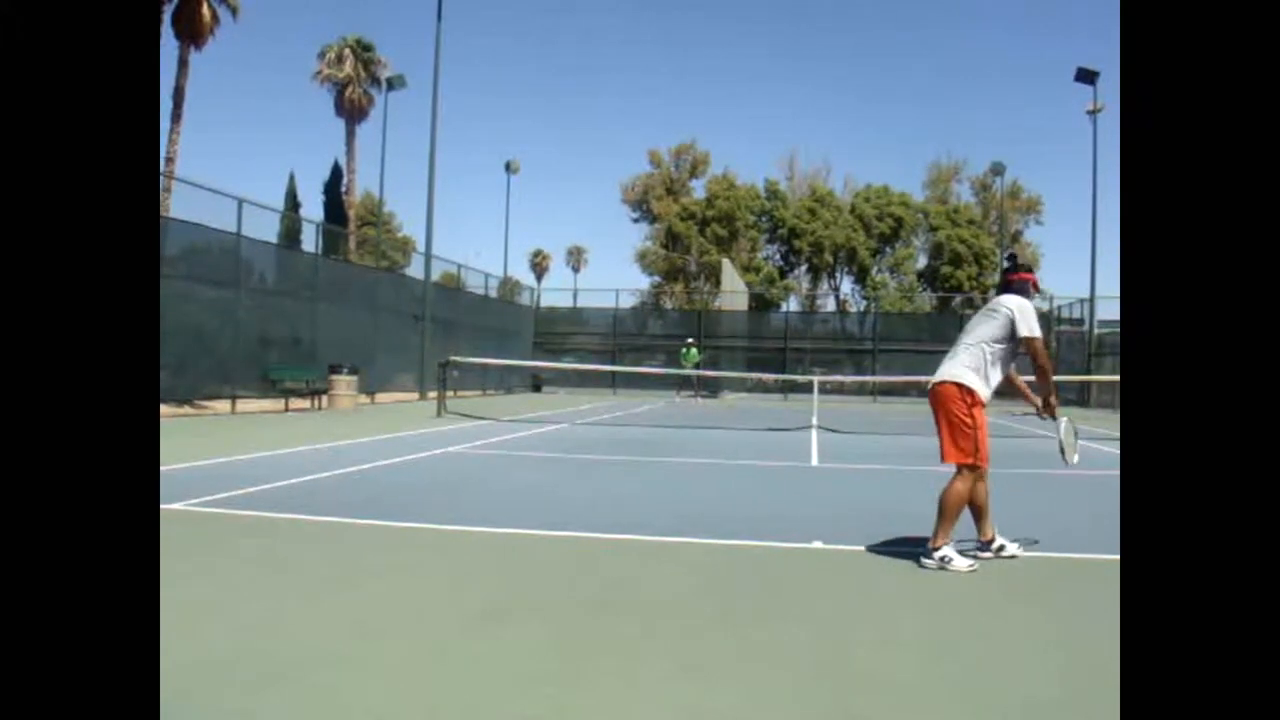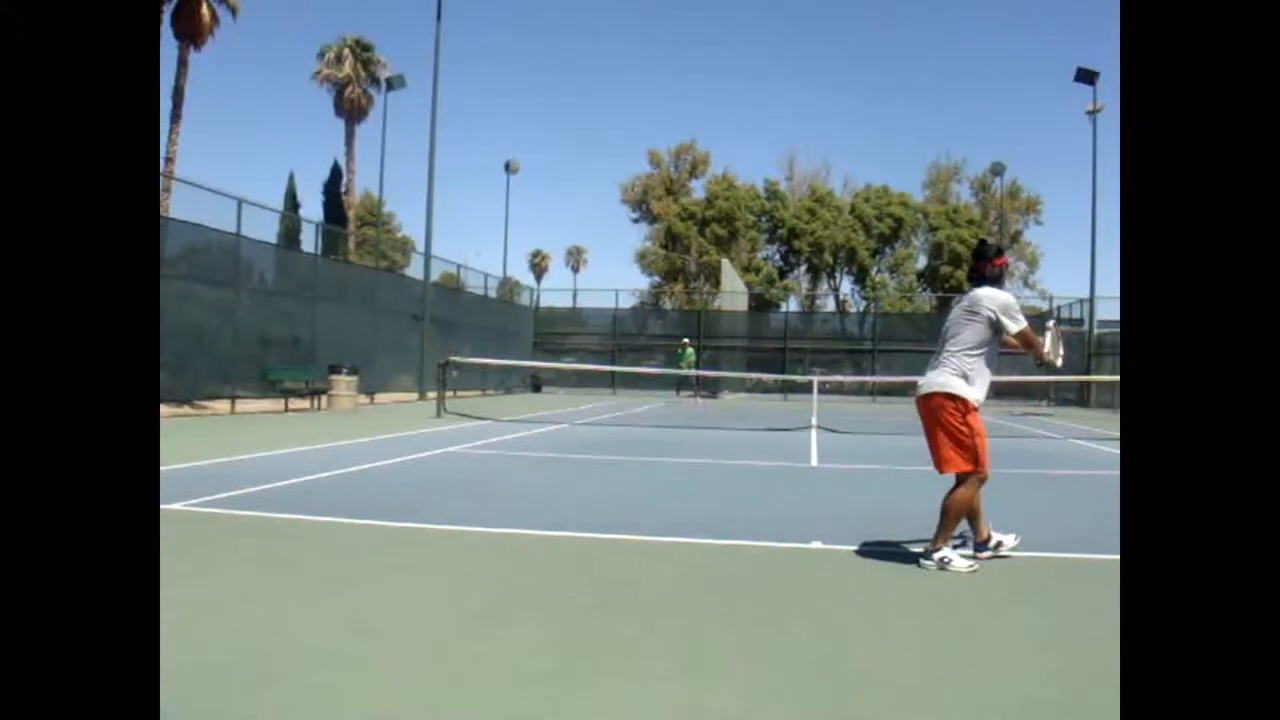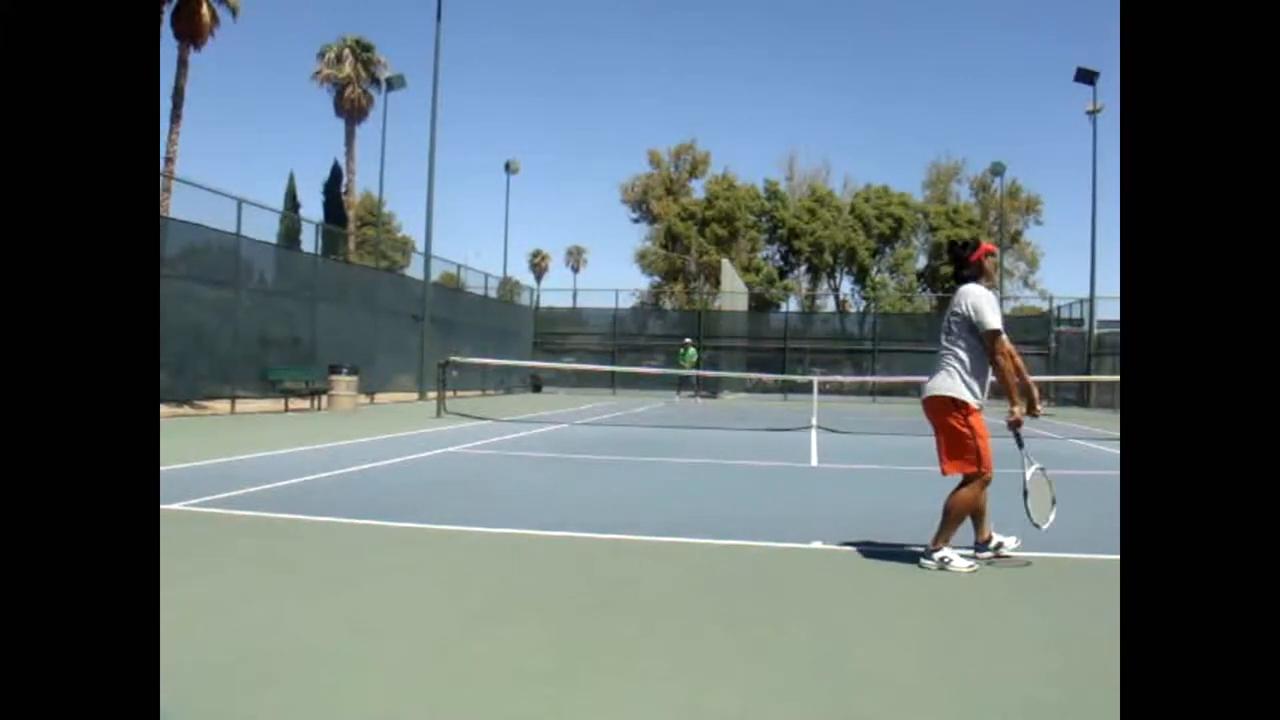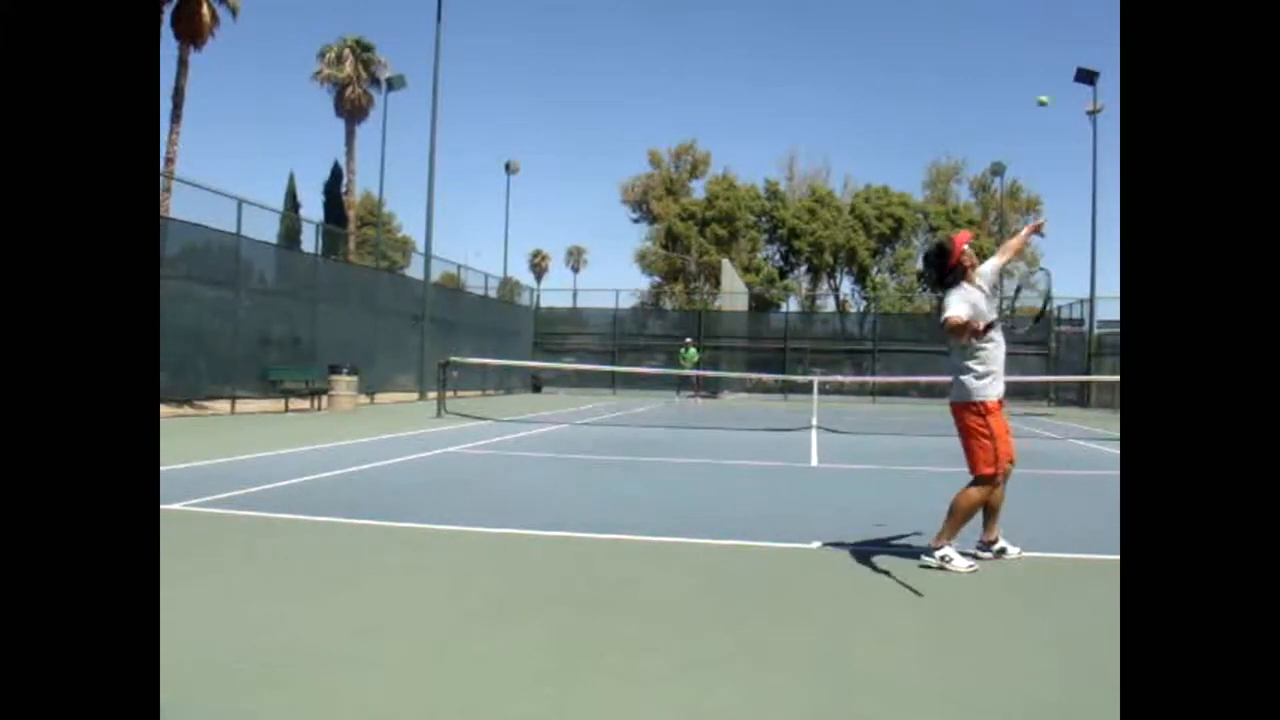
dt=0.4s
person 1, frame 1
left shoulder: (998, 309)
right shoulder: (1020, 305)
left elbow: (1006, 369)
right elbow: (1040, 360)
left wrist: (1034, 401)
right wrist: (1050, 396)
left hip: (951, 386)
right hip: (960, 387)
left knee: (978, 468)
right knee: (969, 469)
left ankle: (987, 540)
right ankle: (937, 548)
person 1, frame 2
left shoulder: (968, 301)
right shoulder: (1000, 299)
right elbow: (1031, 342)
left wrist: (1028, 346)
right wrist: (1041, 354)
left hip: (933, 393)
right hip: (951, 396)
left knee: (970, 472)
right knee: (974, 473)
left ankle: (984, 539)
right ankle: (936, 550)
person 1, frame 3
left shoulder: (970, 296)
right shoulder: (980, 295)
left elbow: (1006, 347)
right elbow: (998, 355)
left wrist: (1028, 385)
right wrist: (1016, 403)
left hip: (947, 396)
right hip: (954, 398)
left knee: (977, 474)
right knee: (979, 475)
left ankle: (985, 540)
right ankle: (937, 549)
person 1, frame 4
left shoulder: (980, 283)
right shoulder: (961, 296)
left elbow: (1004, 254)
right elbow: (950, 323)
left wrist: (1028, 231)
right wrist: (966, 326)
left hip: (989, 398)
right hip: (976, 400)
left knee: (1002, 469)
right knee: (987, 477)
left ankle: (989, 540)
right ankle: (939, 547)
